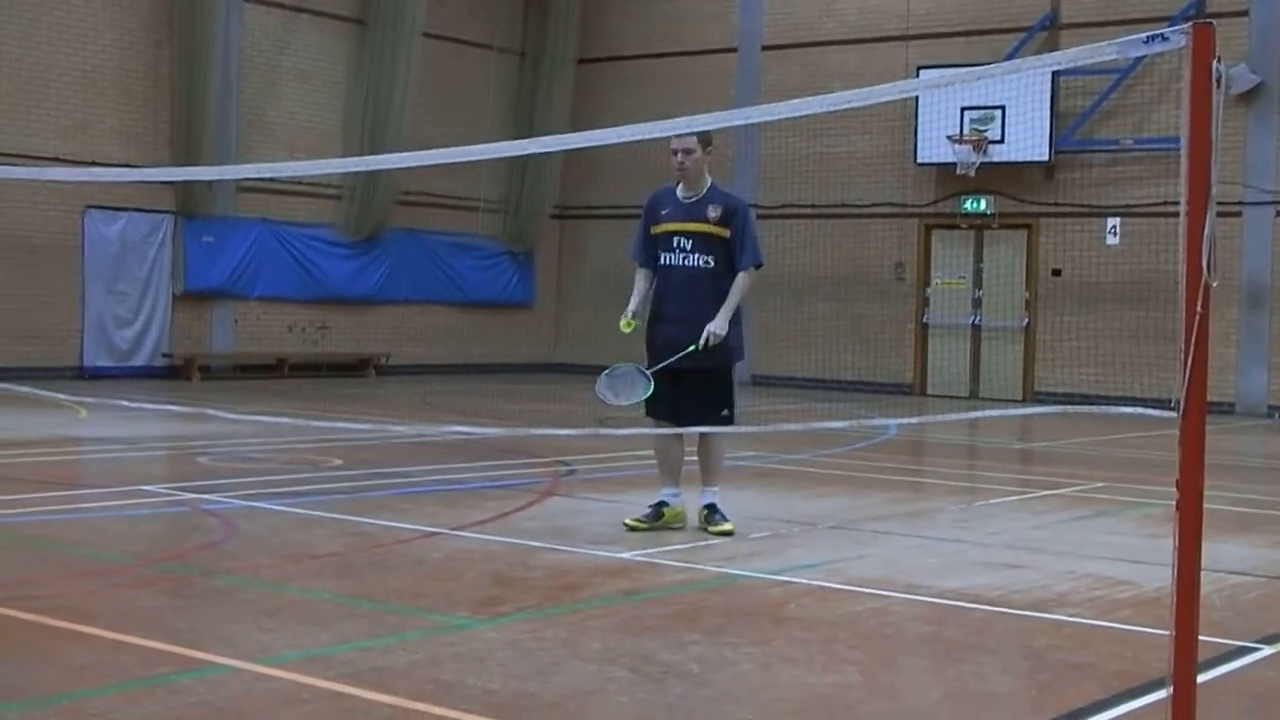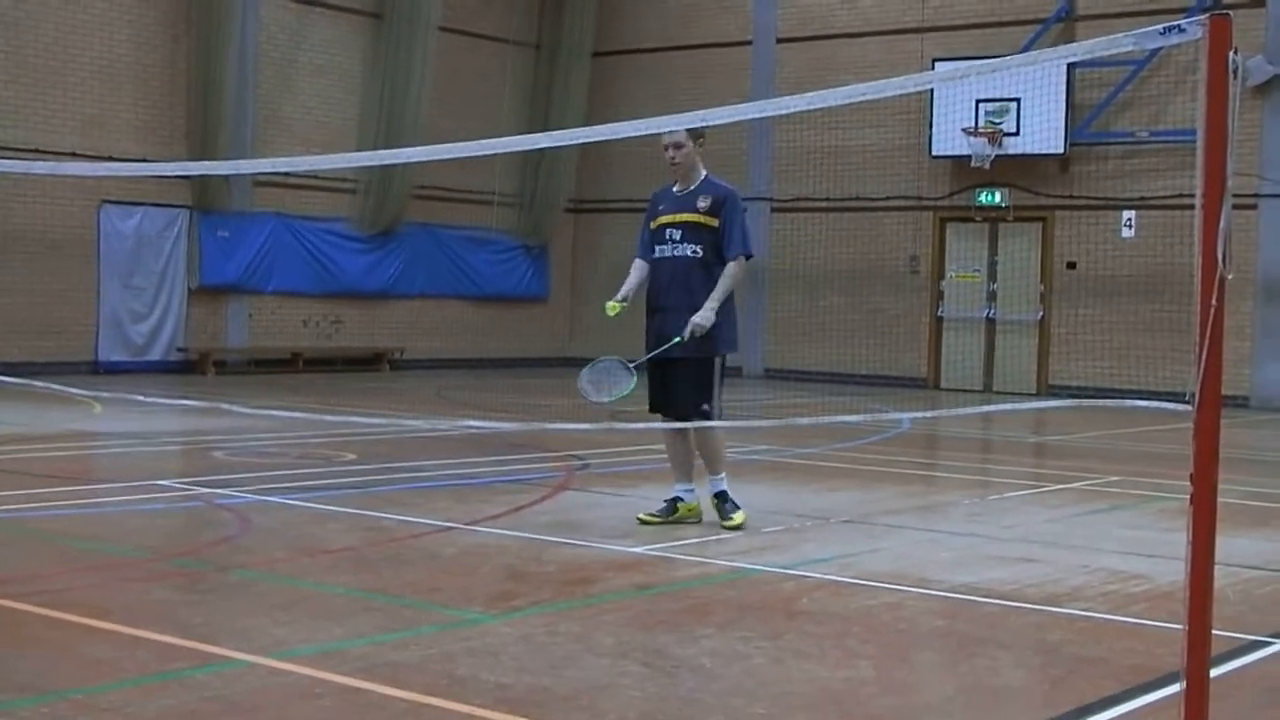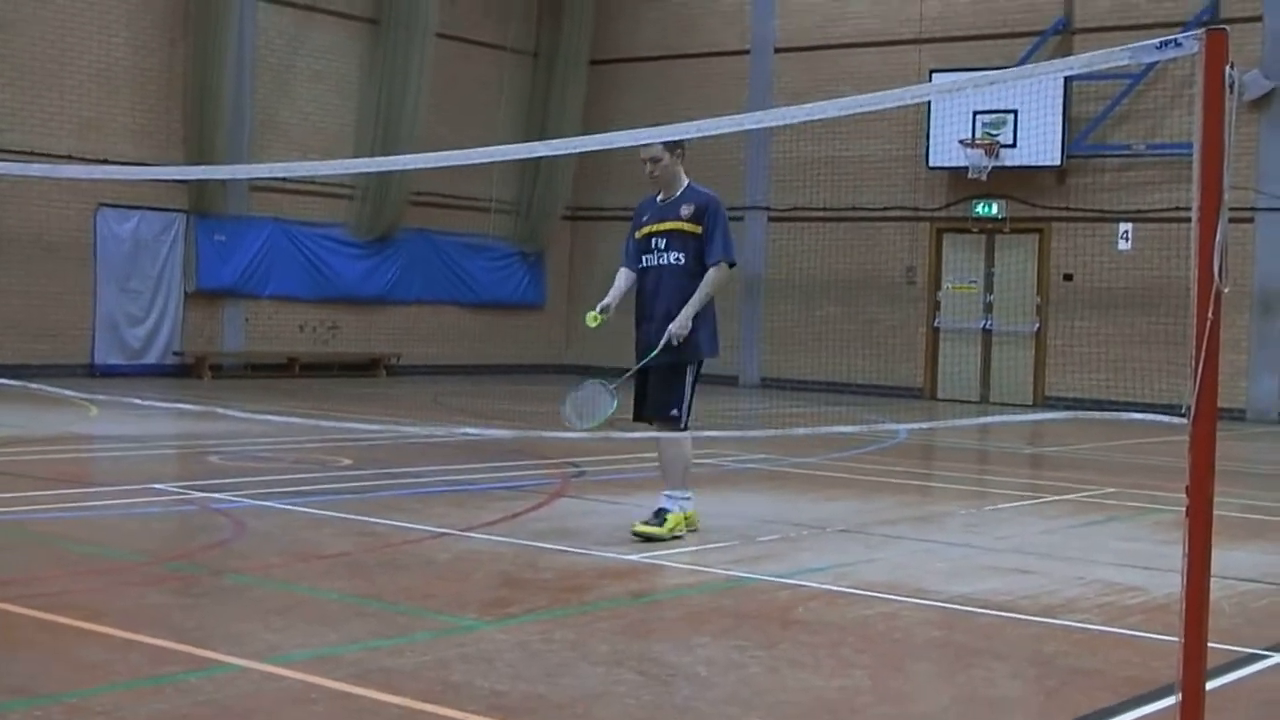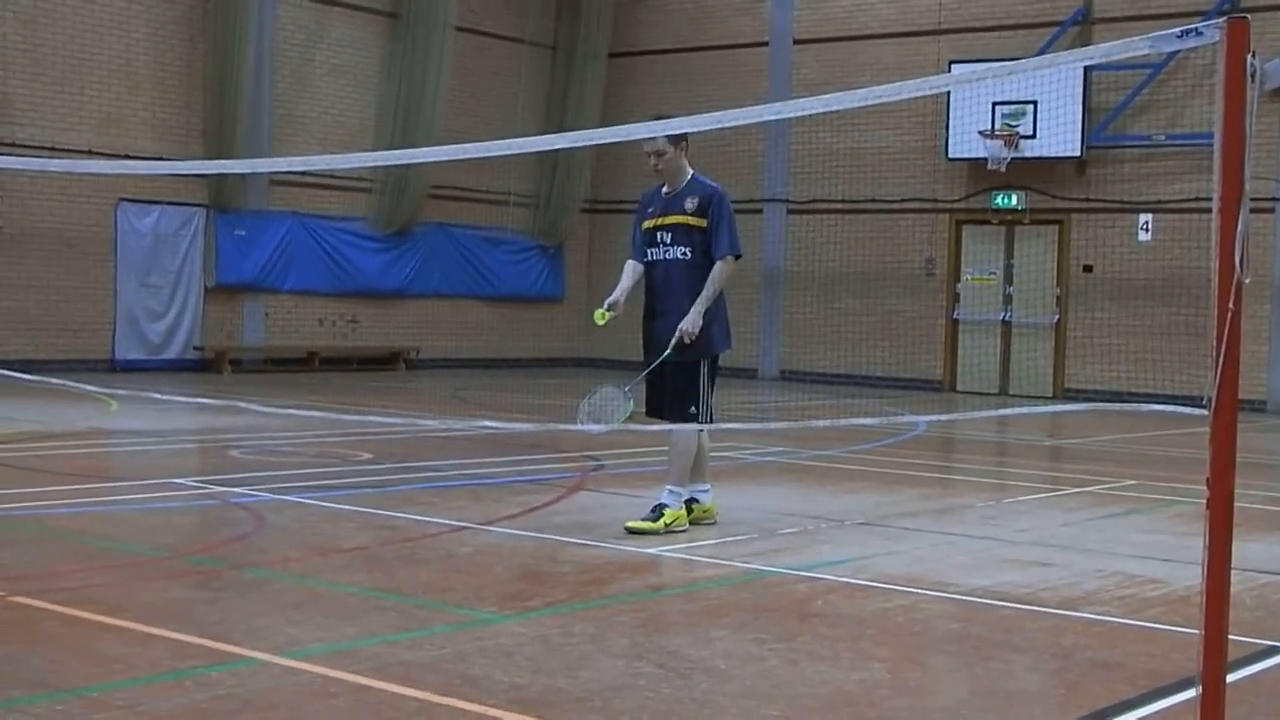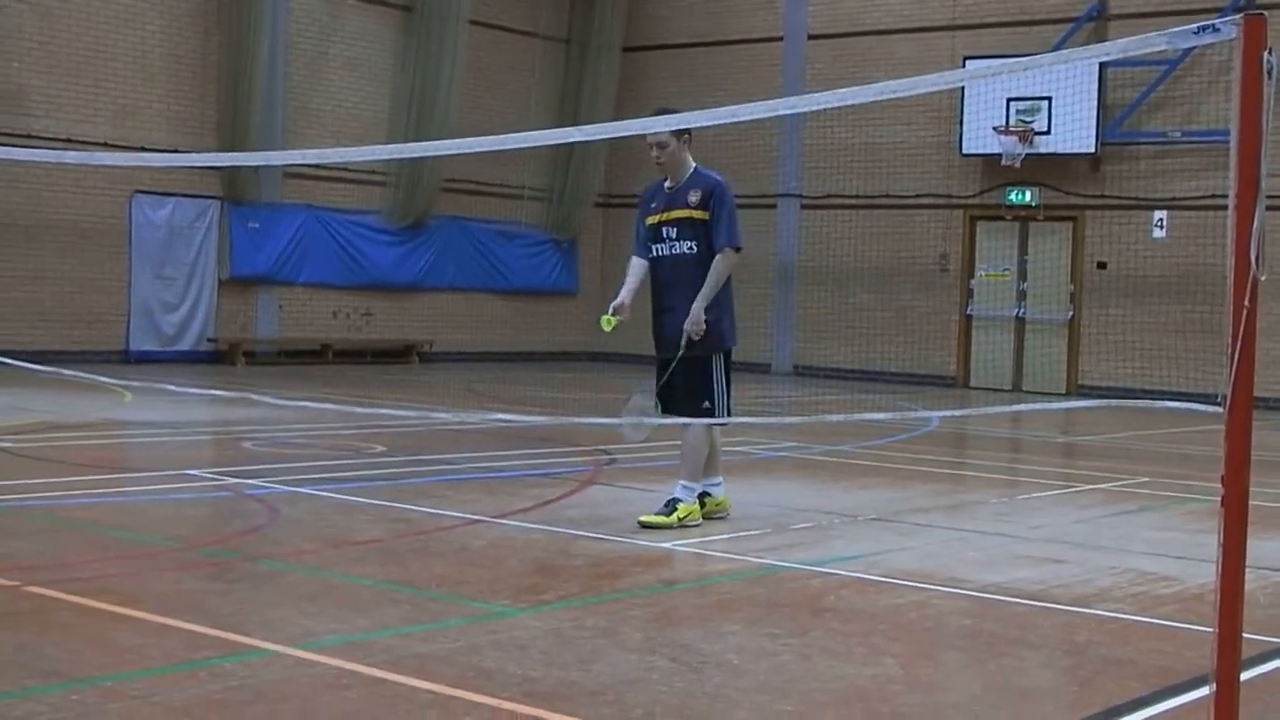
dt=0.3s
person 1, frame 1
left shoulder: (731, 206)
right shoulder: (657, 203)
left elbow: (747, 269)
right elbow: (646, 264)
left wrist: (723, 317)
right wrist: (636, 302)
left hip: (710, 336)
right hip: (664, 334)
left knee: (712, 421)
right knee: (663, 418)
left ankle: (710, 504)
right ankle: (669, 503)
person 1, frame 2
left shoulder: (723, 197)
right shoulder: (659, 201)
left elbow: (737, 260)
right elbow: (645, 257)
left wrist: (710, 307)
right wrist: (627, 289)
left hip: (701, 328)
right hip: (661, 326)
left knee: (700, 413)
right knee: (669, 414)
left ankle: (720, 491)
right ankle: (684, 497)
person 1, frame 3
left shoulder: (705, 204)
right shoulder: (643, 211)
left elbow: (719, 266)
right elbow: (631, 266)
left wrist: (686, 316)
right wrist: (612, 298)
left hip: (684, 333)
right hip: (650, 333)
left knee: (669, 418)
right knee: (666, 420)
left ankle: (672, 509)
right ankle: (683, 506)
person 1, frame 4
left shoulder: (710, 196)
right shoulder: (648, 203)
left elbow: (726, 259)
right elbow: (638, 258)
left wrist: (697, 312)
right wrist: (620, 293)
left hip: (695, 328)
right hip: (659, 328)
left knee: (685, 414)
right knee: (688, 416)
left ankle: (672, 504)
right ankle: (700, 499)
person 1, frame 5
left shoulder: (713, 188)
right shoulder: (650, 197)
left elbow: (728, 252)
right elbow: (642, 254)
left wrist: (699, 308)
right wrist: (626, 294)
left hip: (704, 323)
right hip: (668, 325)
left knee: (698, 410)
right knee: (699, 410)
left ankle: (686, 499)
right ankle: (713, 493)
